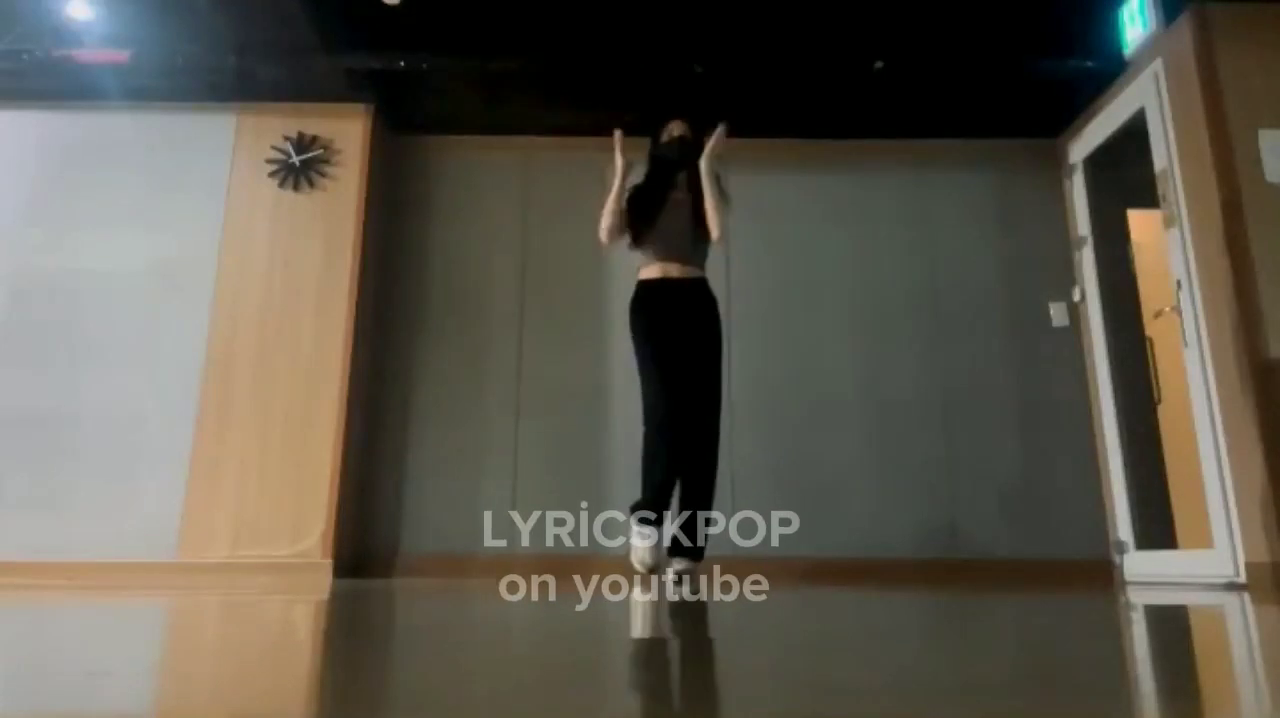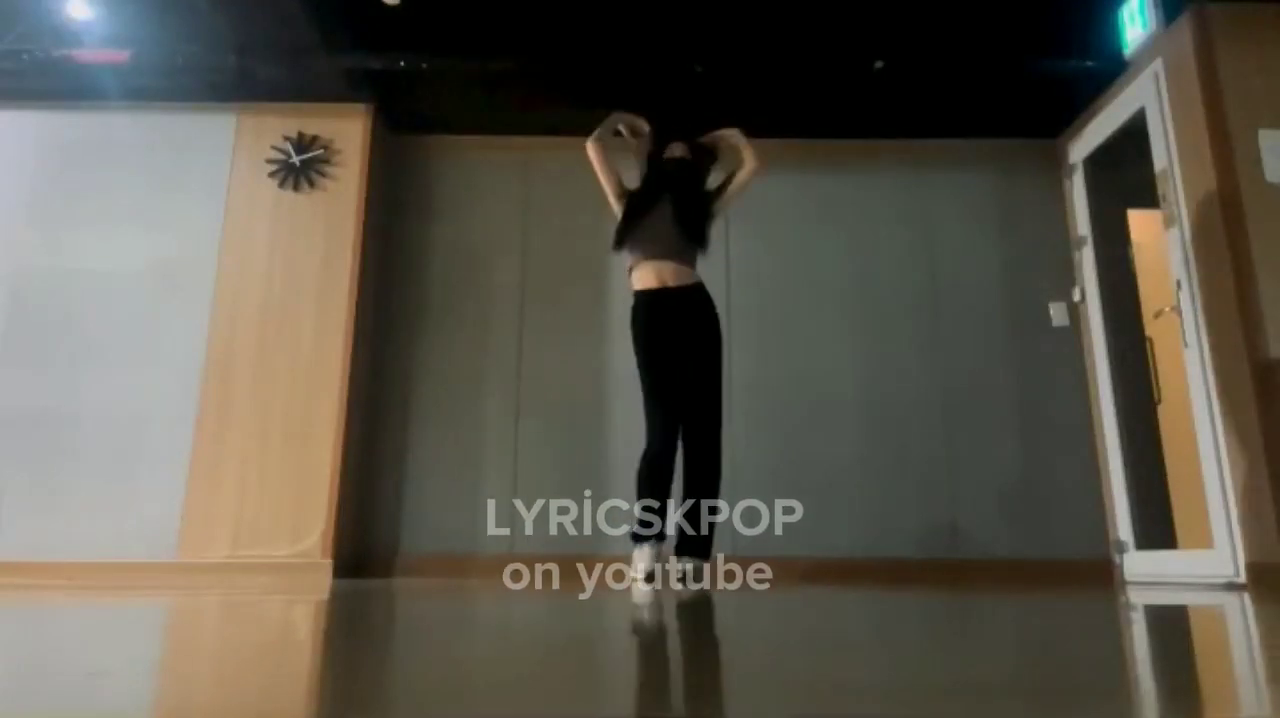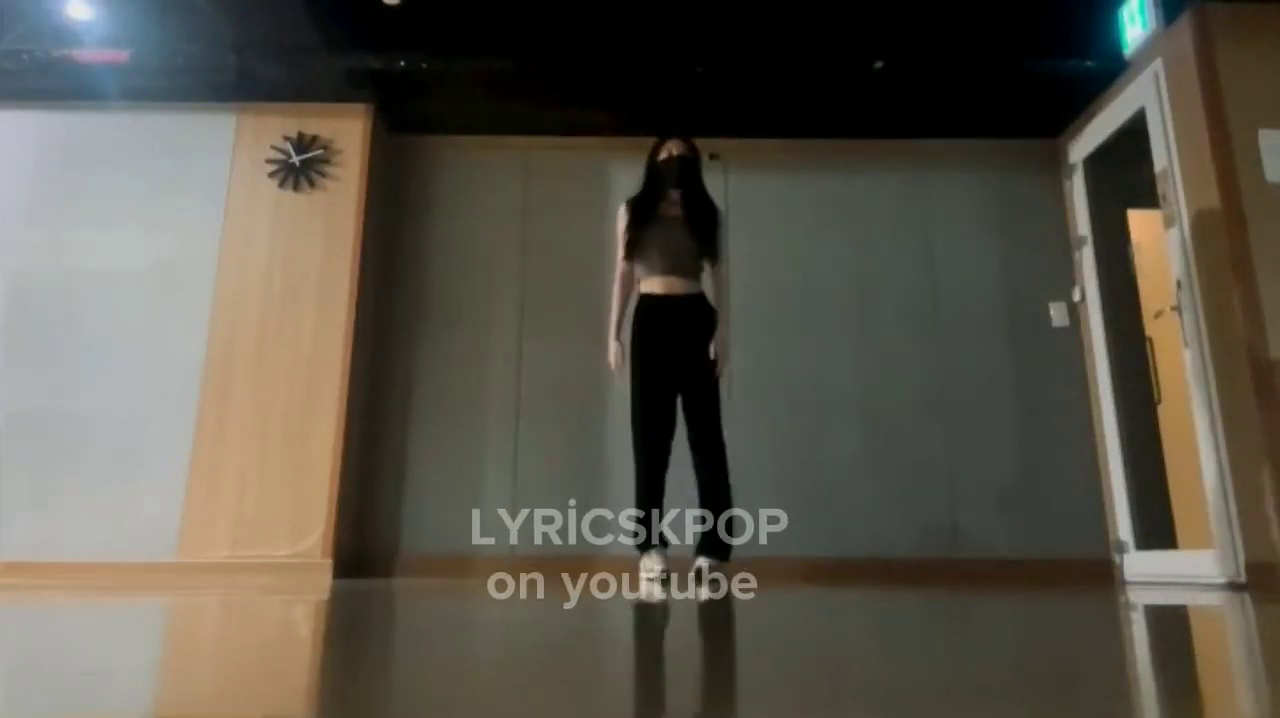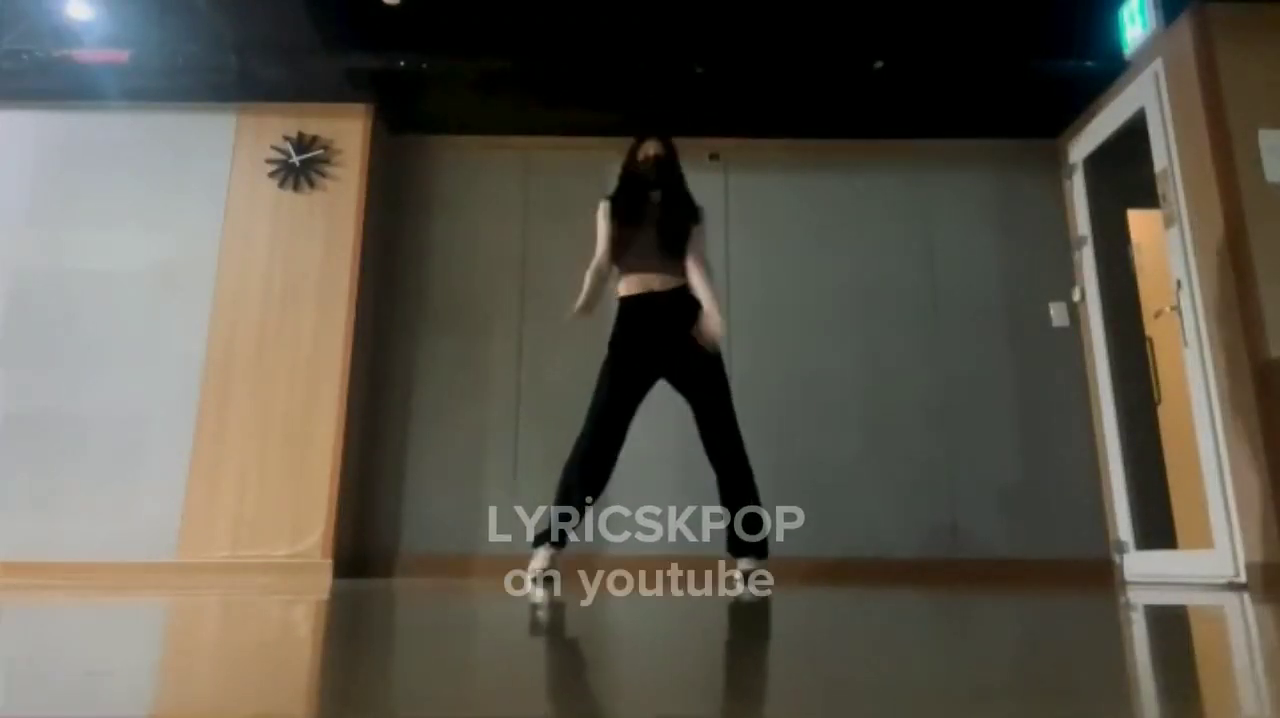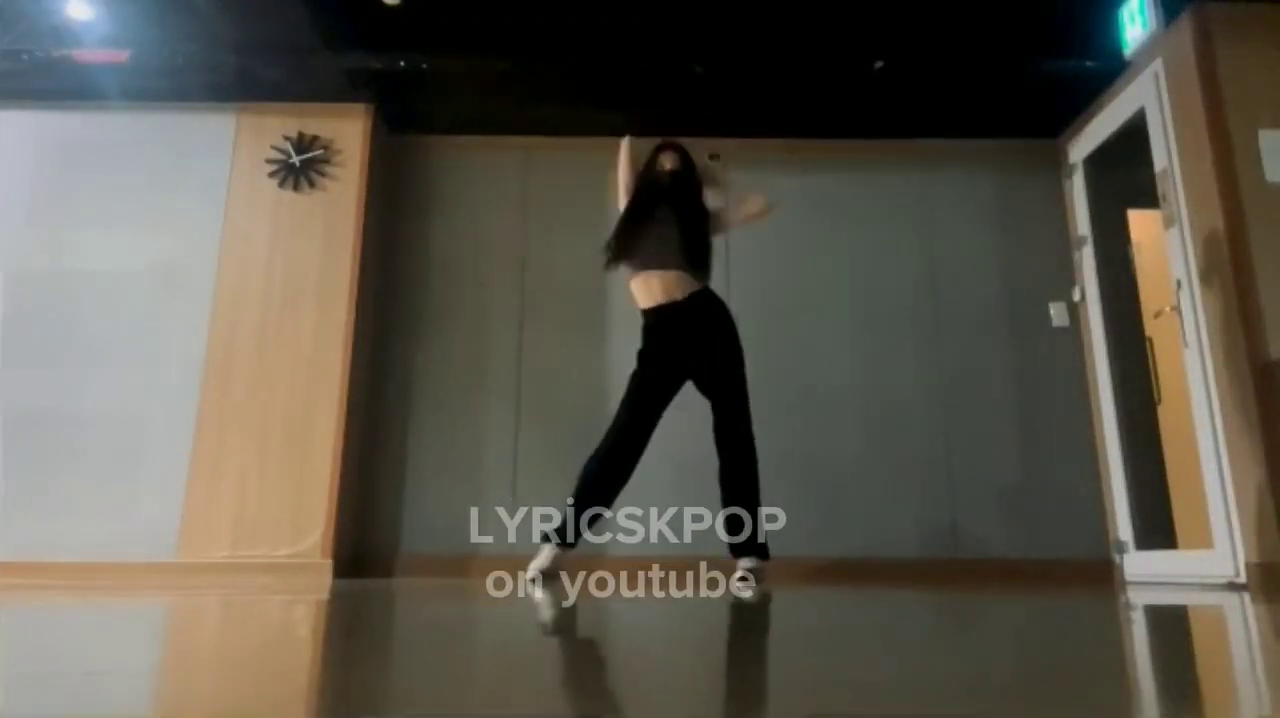
dt=1s
person 1, frame 1
left shoulder: (706, 193)
right shoulder: (640, 194)
left elbow: (718, 232)
right elbow: (607, 236)
left wrist: (707, 172)
right wrist: (620, 178)
left hip: (697, 303)
right hip: (651, 303)
left knee: (700, 422)
right knee: (664, 403)
left ankle: (685, 550)
right ankle: (649, 522)
person 1, frame 2
left shoulder: (703, 206)
right shoulder: (630, 201)
left elbow: (749, 165)
right elbow: (595, 148)
left wrist: (723, 138)
right wrist: (624, 125)
left hip: (695, 313)
right hip: (650, 318)
left knee: (703, 431)
right knee: (664, 426)
left ankle: (691, 554)
right ankle: (648, 546)
person 1, frame 3
left shoulder: (707, 213)
right shoulder: (633, 211)
left elbow: (720, 278)
right elbow: (622, 274)
left wrist: (722, 336)
right wrist: (613, 332)
left hip: (695, 320)
right hip: (650, 319)
left knee: (705, 432)
right knee: (651, 432)
left ankle: (711, 550)
right ankle: (651, 546)
person 1, frame 4
left shoulder: (684, 212)
right shoulder: (612, 208)
left elbow: (696, 263)
right elbow: (602, 260)
left wrist: (711, 307)
right wrist: (588, 294)
left hip: (682, 318)
right hip: (632, 323)
left knee: (723, 435)
right knee: (598, 435)
left ankle: (748, 551)
right ankle: (549, 543)
person 1, frame 5
left shoulder: (700, 216)
right shoulder: (636, 211)
left elbow: (761, 204)
right elbow: (628, 146)
left wrist: (703, 188)
right wrist: (665, 152)
left hip: (708, 324)
right hip: (660, 335)
left knee: (735, 437)
right knee: (624, 437)
left ankle: (748, 554)
right ankle: (559, 541)
